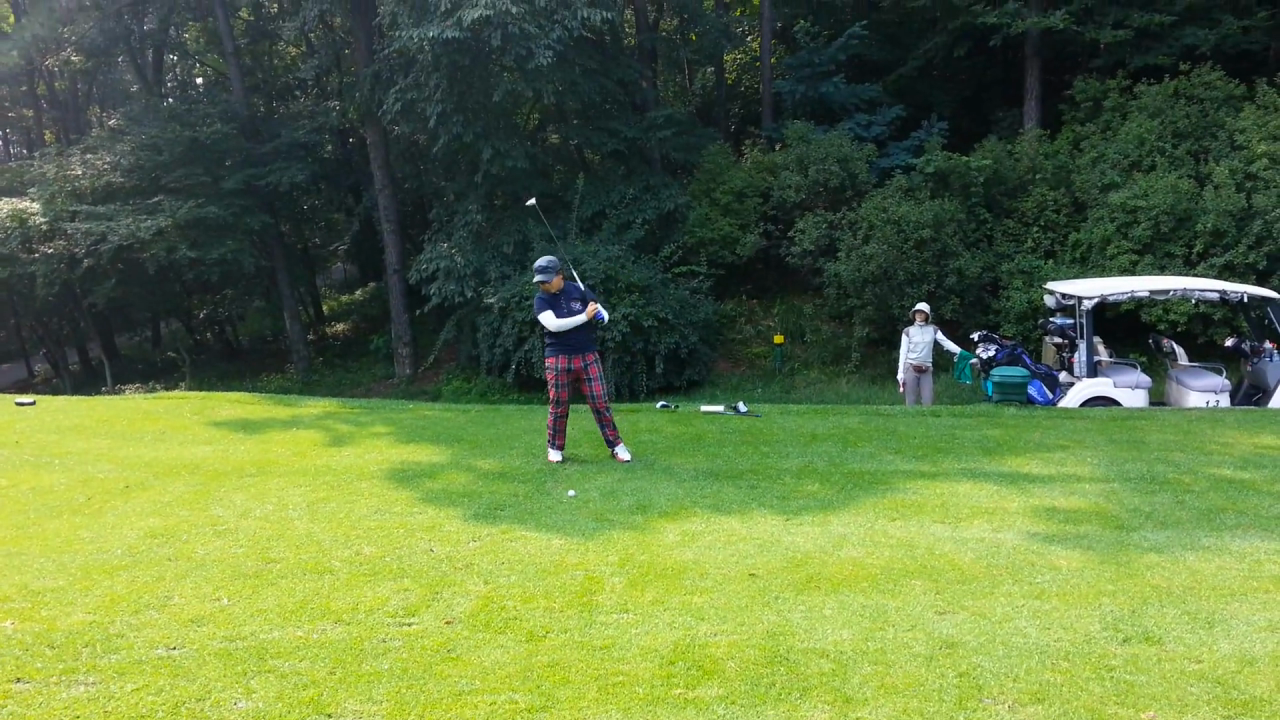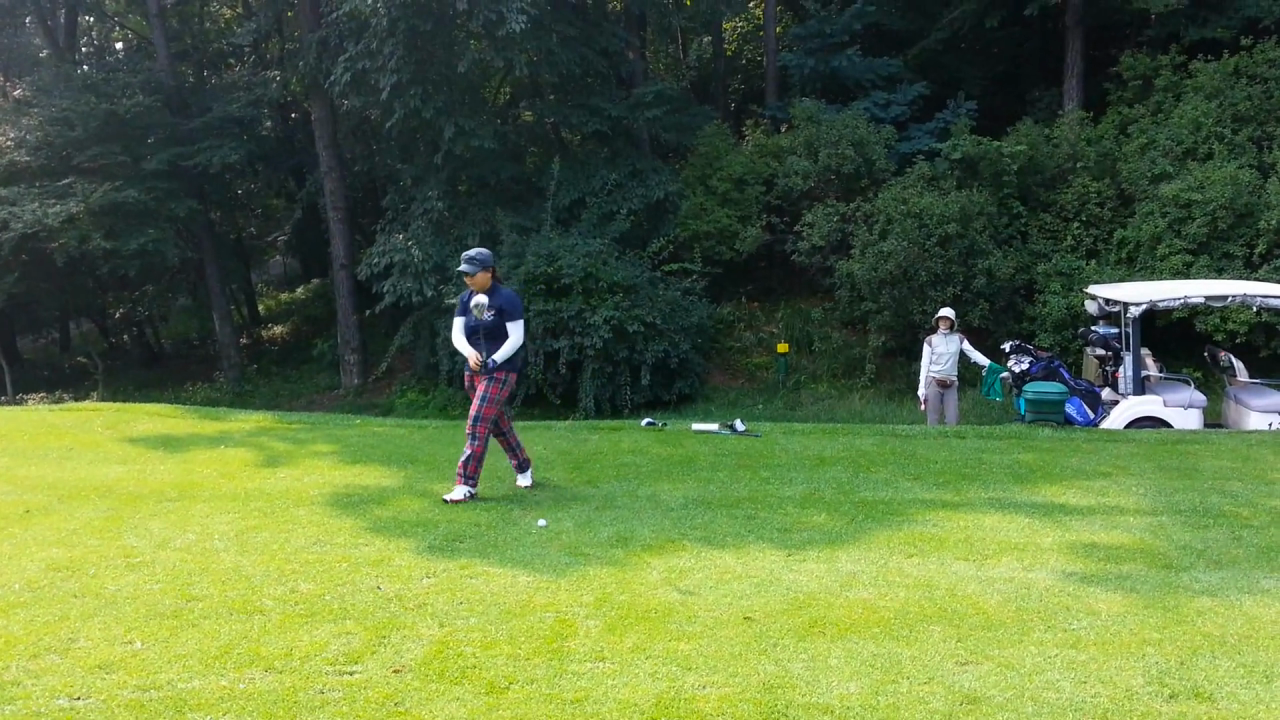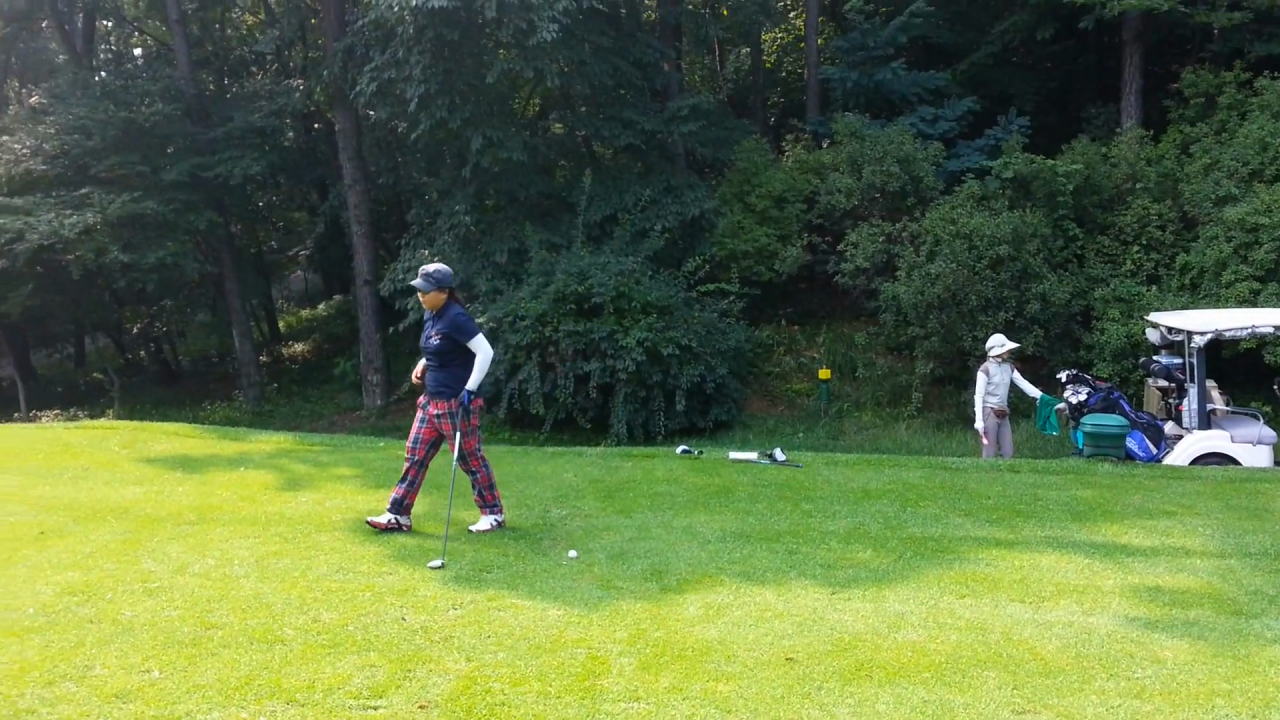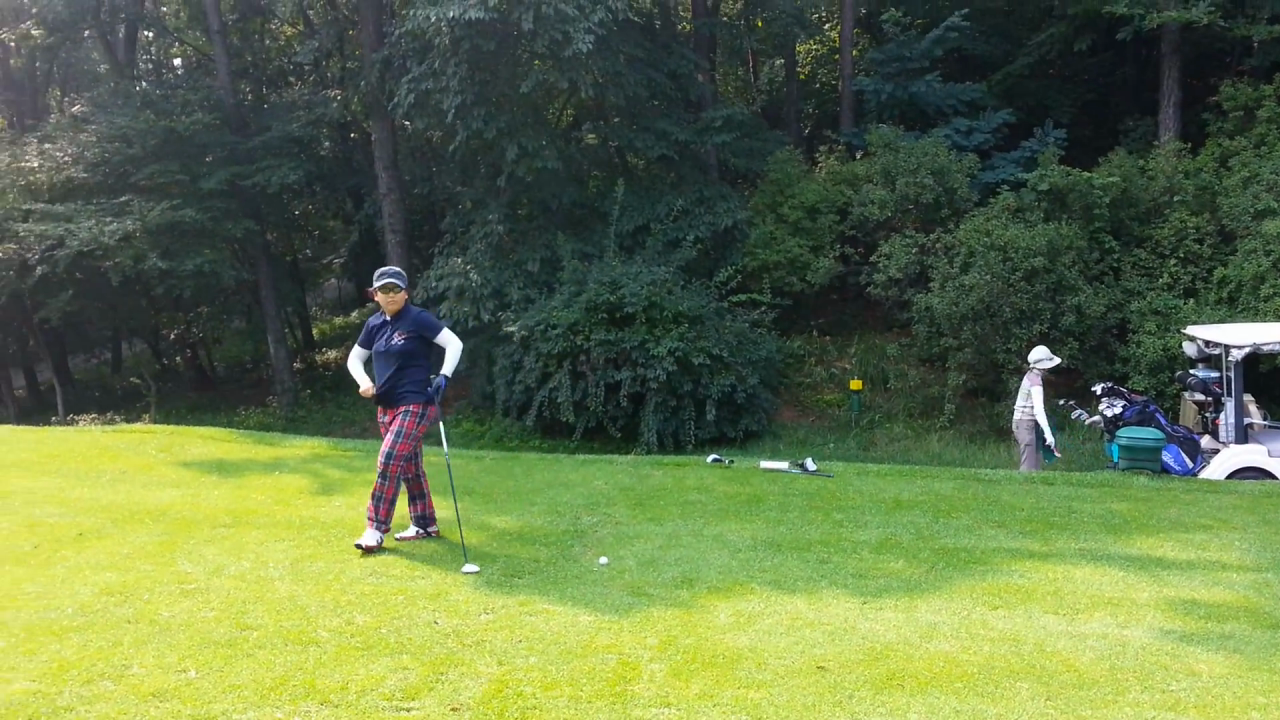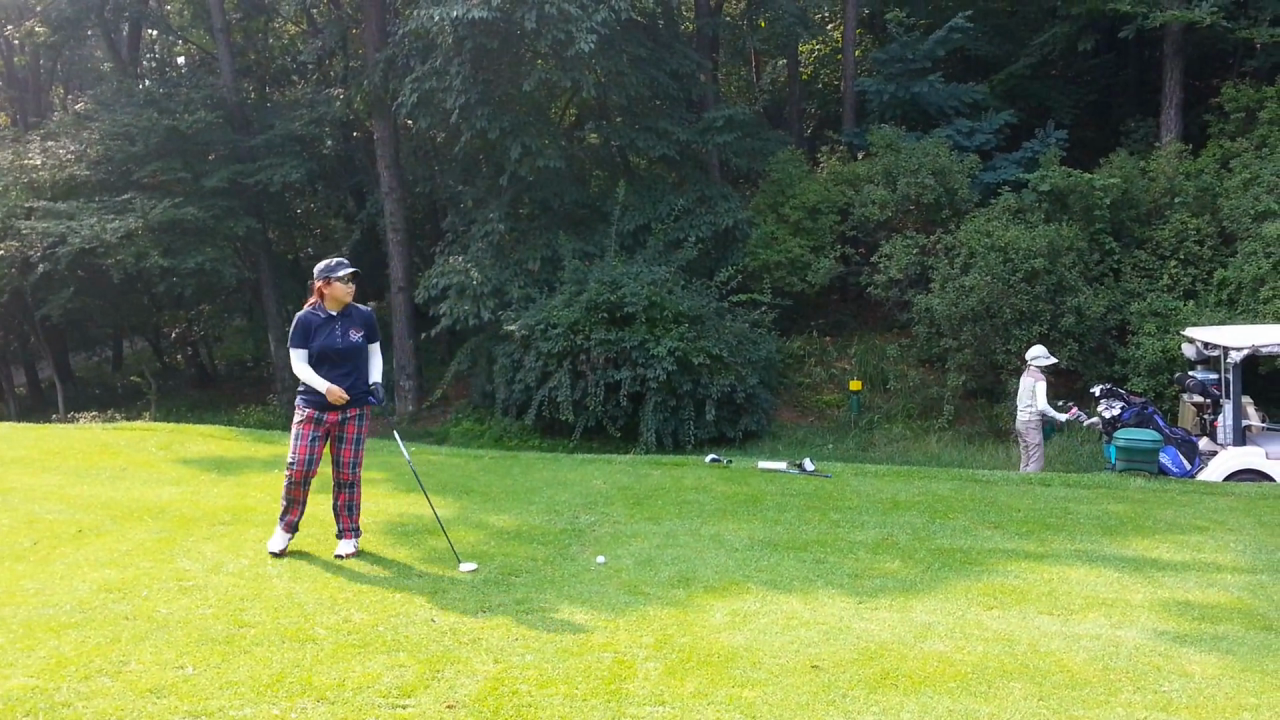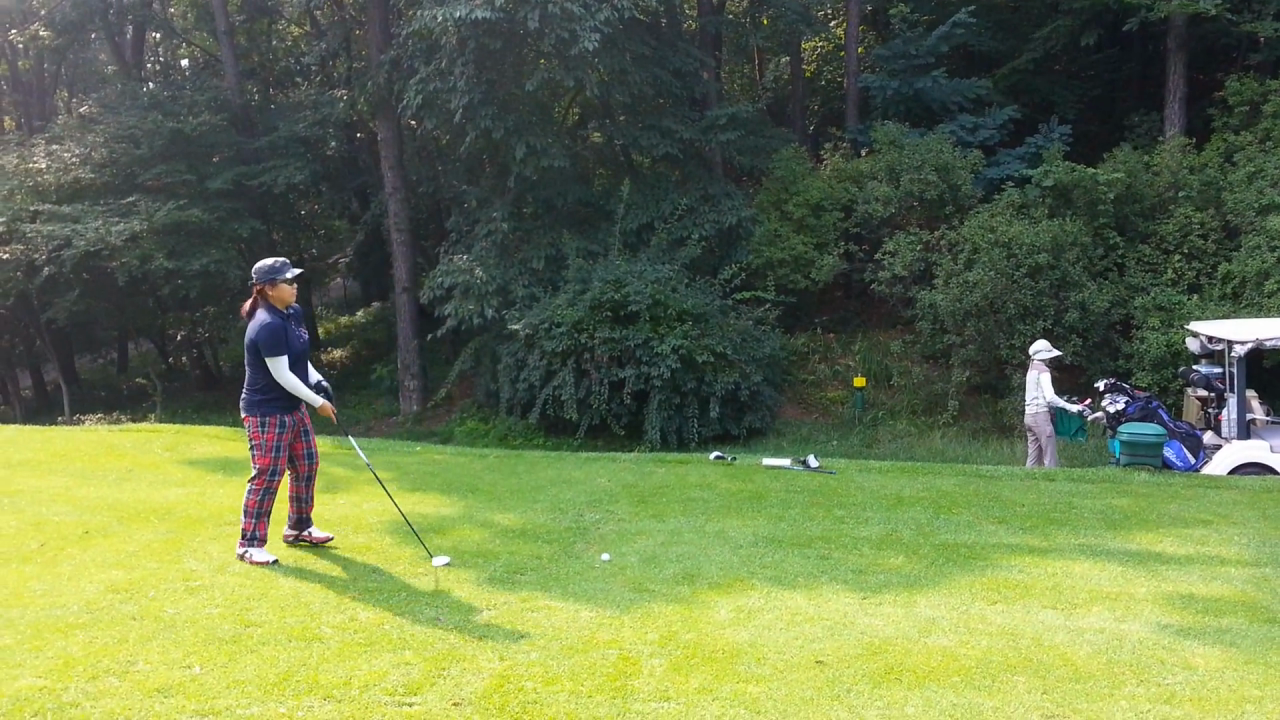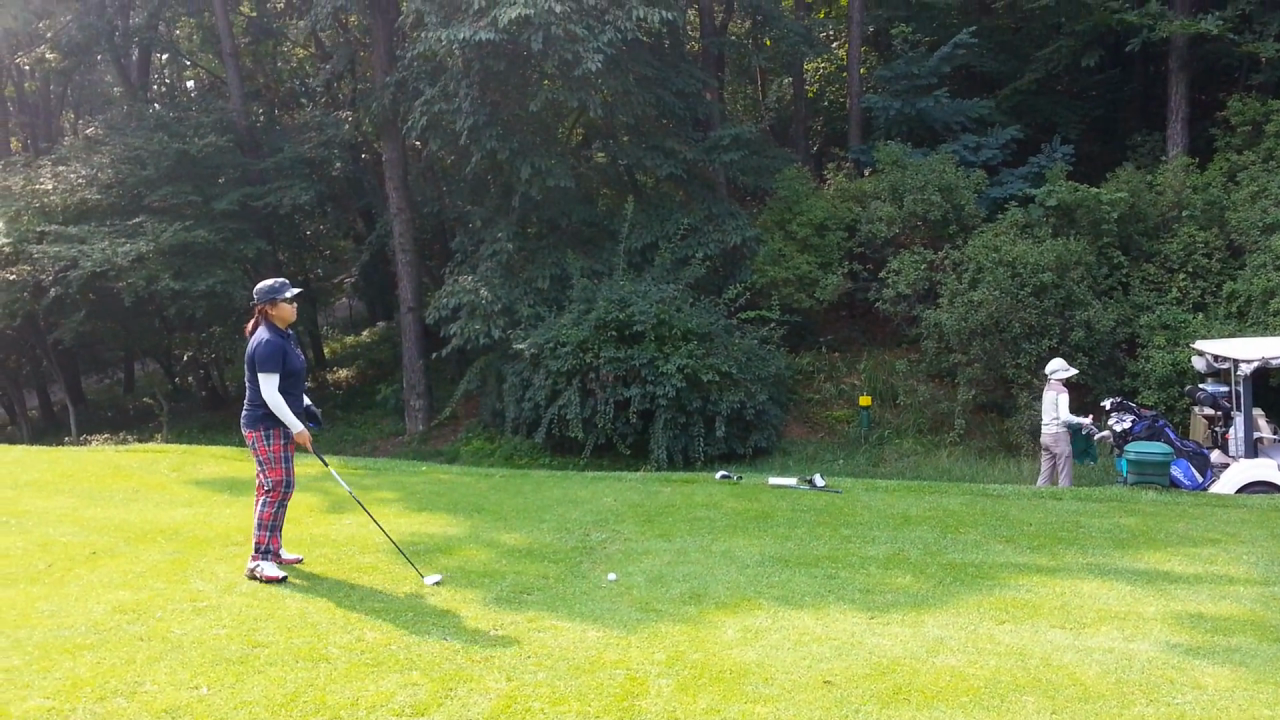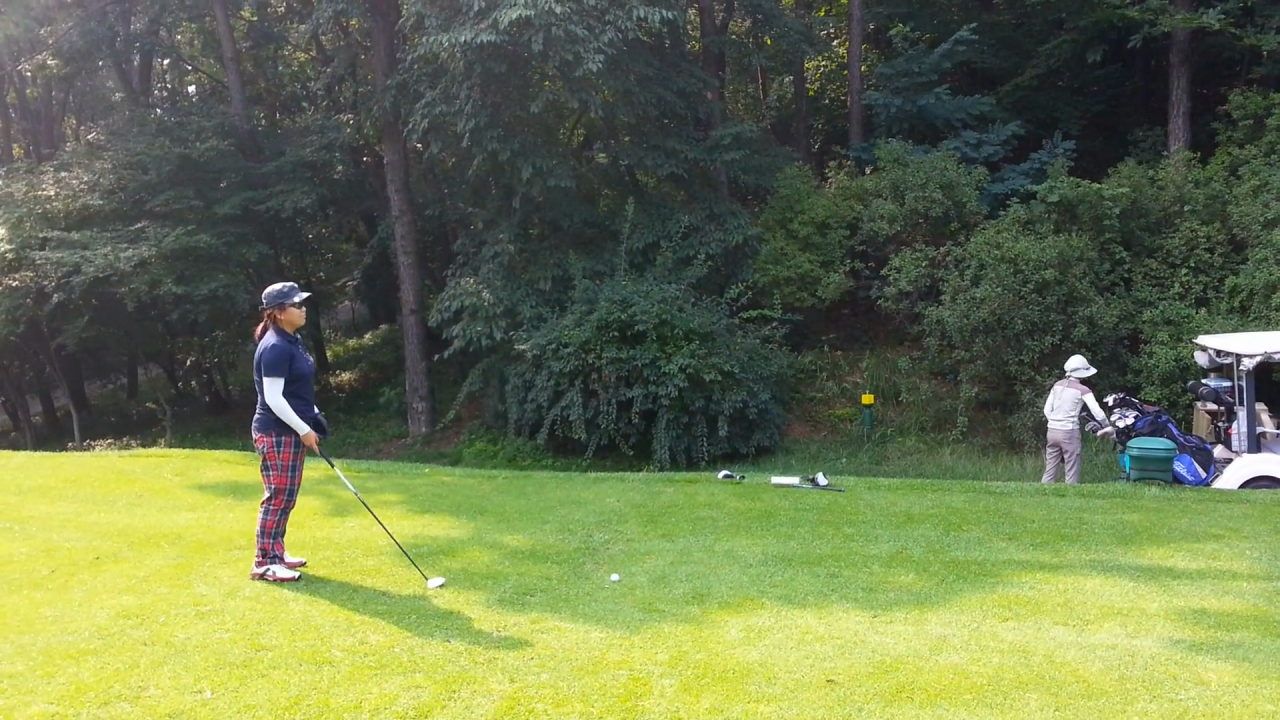
dt=0.5s
person 1, frame 1
left shoulder: (579, 291)
right shoulder: (541, 300)
left elbow: (602, 313)
right elbow: (553, 325)
left wrist: (602, 316)
right wrist: (585, 316)
left hip: (587, 355)
right hip: (558, 359)
left knee: (599, 401)
right knee: (559, 405)
right ankle: (554, 447)
person 1, frame 2
left shoulder: (507, 298)
right shoulder: (466, 299)
left elbow: (517, 338)
right elbow: (457, 334)
left wrist: (493, 360)
right wrist: (470, 353)
left hip: (500, 371)
right hip: (474, 372)
left knee: (476, 423)
right knee: (498, 424)
left ankle: (467, 485)
right ankle: (523, 468)
person 1, frame 3
left shoulder: (456, 318)
right shoulder: (431, 315)
left elbow: (485, 352)
left wrist: (470, 390)
right wrist: (422, 365)
left hip: (456, 401)
right hip: (431, 399)
left knee: (469, 458)
right knee: (415, 455)
left ankle: (493, 513)
right ankle: (398, 515)
person 1, frame 4
left shoulder: (418, 318)
right shoulder: (374, 324)
left elbow: (454, 344)
right elbow: (354, 359)
left wrist: (443, 377)
right wrist: (363, 381)
left hip: (415, 404)
right hip: (387, 406)
left knee: (389, 462)
right knee: (409, 466)
left ankle: (376, 528)
right ankle: (425, 525)
person 1, frame 5
left shoulder: (364, 316)
right shoulder: (306, 319)
left elbow: (374, 354)
right elbow: (299, 364)
left wrist: (375, 383)
right wrist: (325, 387)
left hip: (353, 409)
right hip: (312, 406)
left knee: (347, 473)
right knee: (299, 469)
left ankle: (348, 535)
right ankle: (286, 527)
person 1, frame 6
left shoulder: (294, 313)
right shoulder: (267, 325)
right elbow: (283, 375)
left wrist: (317, 380)
right wrist: (318, 401)
left hip: (293, 407)
right hip: (265, 411)
left knee: (306, 463)
right knee: (267, 476)
left ankle: (299, 527)
right ankle: (249, 544)
person 1, frame 7
left shoulder: (286, 336)
right shoulder: (268, 342)
right elbow: (269, 393)
left wrist: (306, 405)
right wrist: (297, 427)
left hip: (279, 425)
right hip: (265, 426)
left knee: (273, 487)
right knee: (279, 487)
left ankle: (271, 548)
right ankle: (261, 559)
person 1, frame 8
left shoulder: (293, 341)
right shoulder: (275, 347)
right elbow: (273, 398)
left wrist: (313, 413)
right wrist: (304, 429)
left hip: (291, 430)
right hip: (276, 432)
left knee: (287, 494)
right knee: (279, 496)
left ankle: (275, 551)
right ankle: (264, 563)
